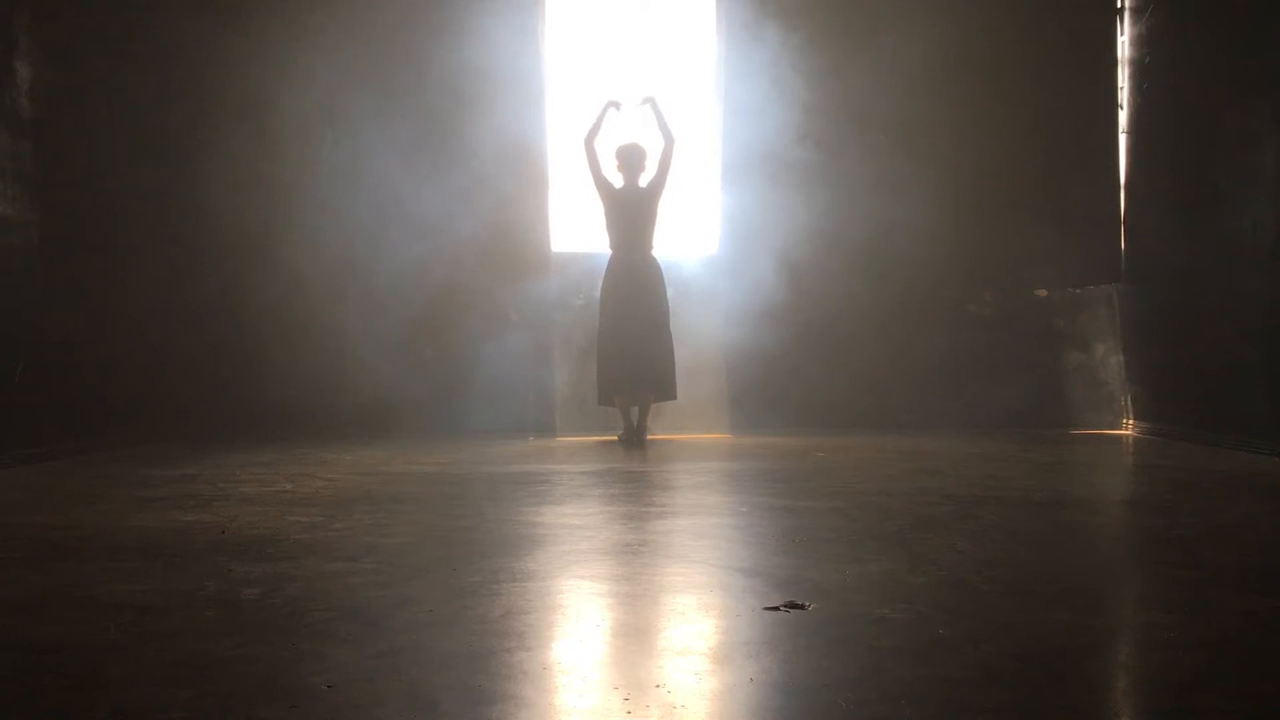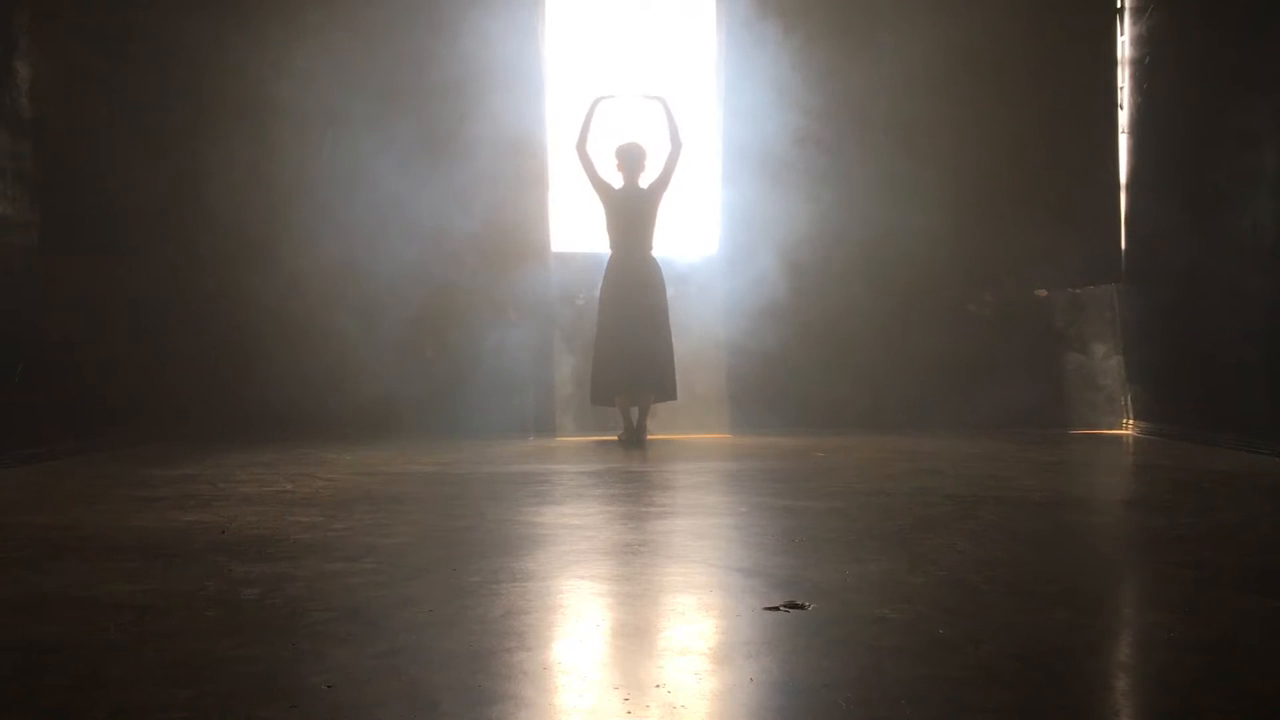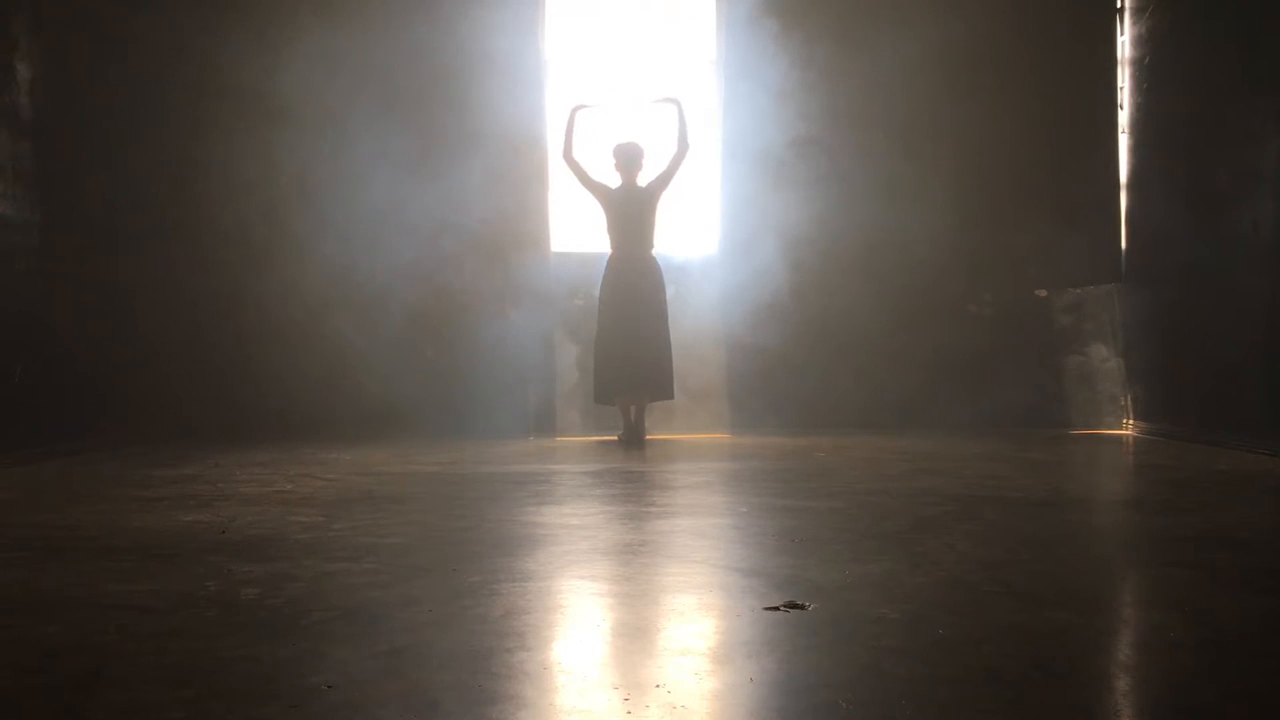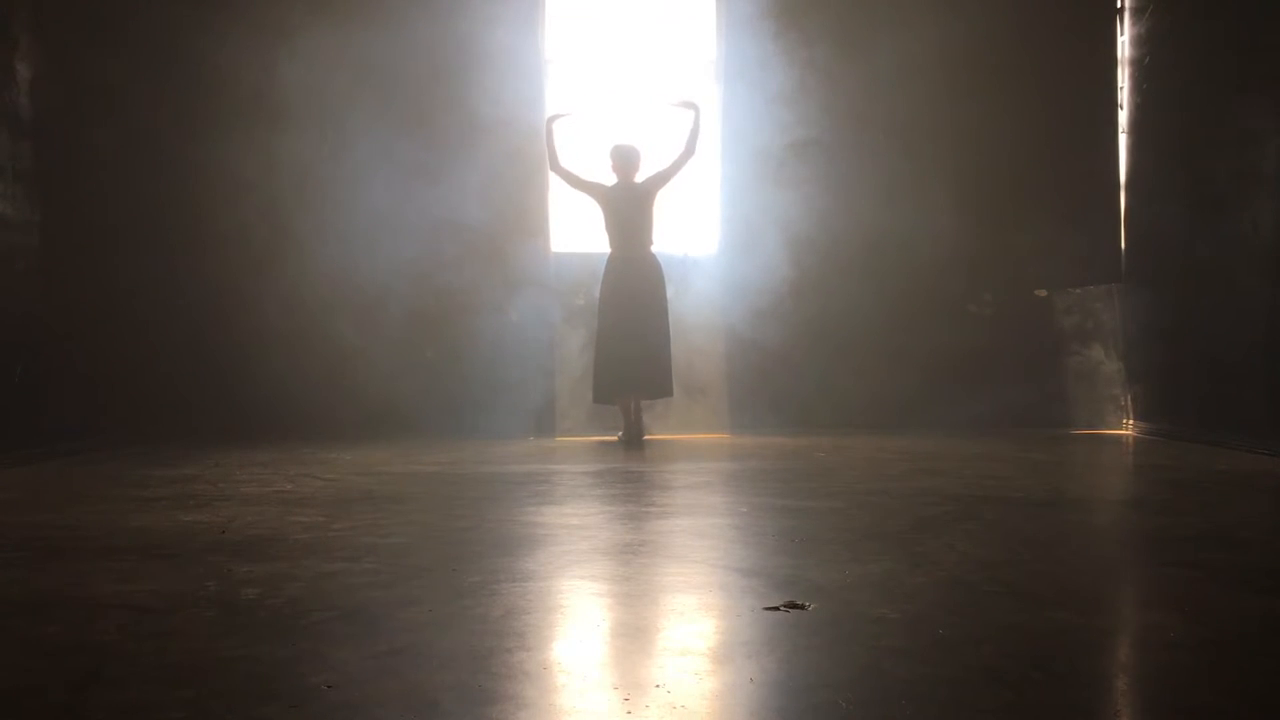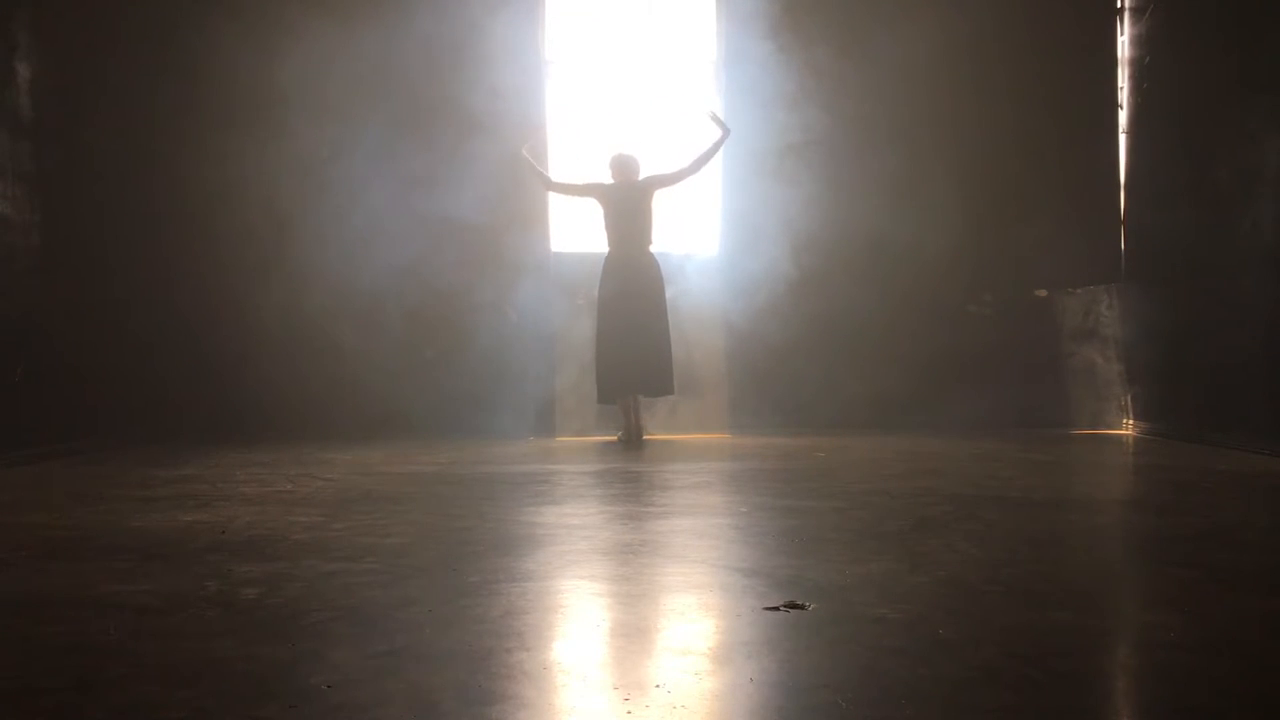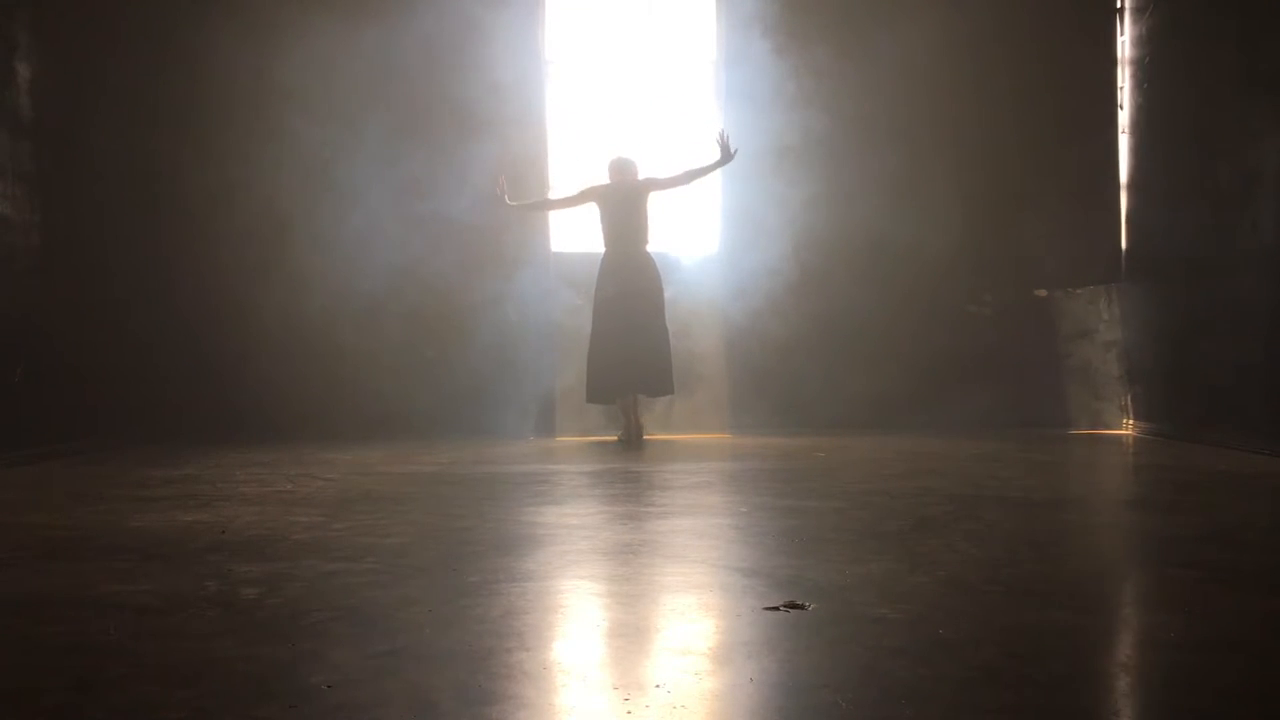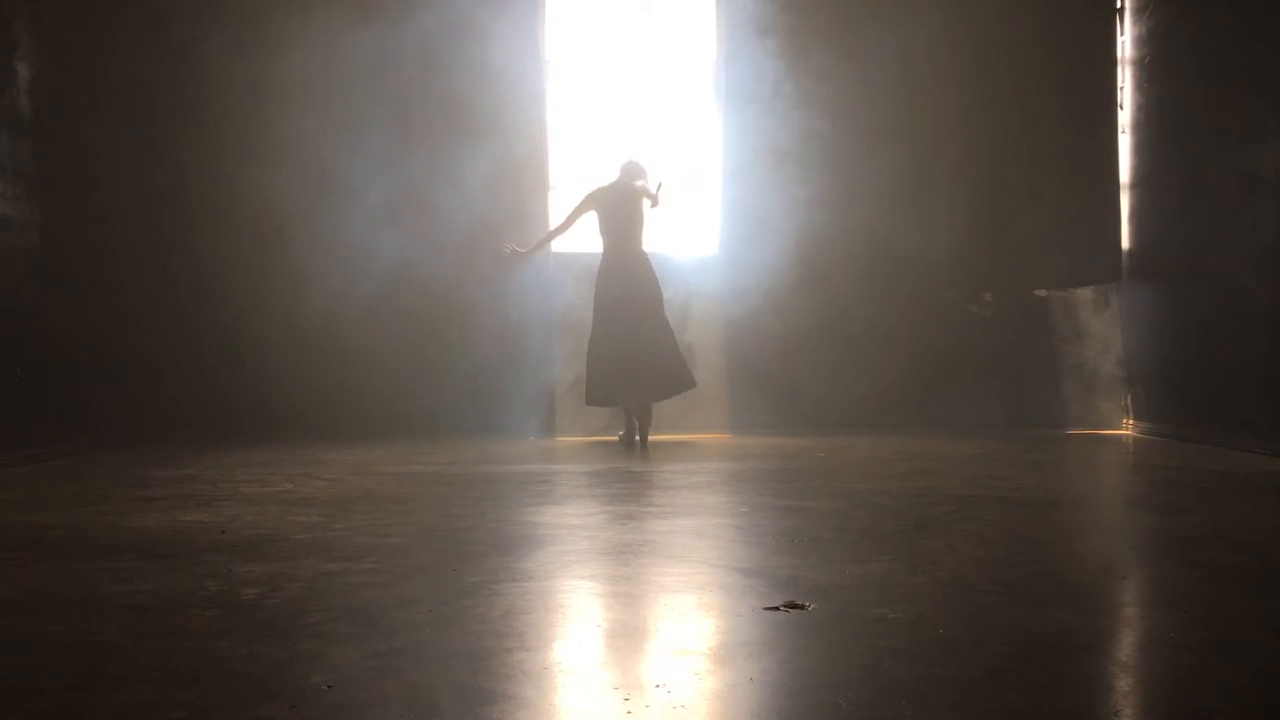
dt=0.7s
person 1, frame 1
left shoulder: (609, 194)
right shoulder: (652, 194)
left elbow: (588, 143)
right elbow: (670, 143)
left wrist: (607, 109)
right wrist: (653, 106)
left hip: (618, 274)
right hip: (647, 273)
left knee: (618, 350)
right knee: (650, 349)
left ankle: (628, 427)
right ankle: (641, 426)
person 1, frame 2
left shoulder: (608, 196)
right shoulder: (653, 195)
left elbow: (581, 148)
right elbow: (676, 147)
left wrist: (594, 106)
right wrist: (664, 106)
left hip: (618, 276)
right hip: (647, 275)
left knee: (617, 351)
right knee: (649, 350)
left ankle: (628, 427)
right ankle: (641, 426)
person 1, frame 3
left shoulder: (606, 195)
right shoulder: (652, 193)
left elbow: (569, 157)
right elbow: (682, 149)
left wrist: (573, 115)
right wrist: (678, 108)
left hip: (617, 274)
right hip: (647, 273)
left knee: (616, 348)
right knee: (648, 347)
left ankle: (628, 426)
right ankle: (639, 422)
person 1, frame 4
left shoulder: (603, 194)
right shoulder: (648, 189)
left elbow: (556, 167)
right elbow: (687, 154)
left wrist: (550, 128)
right wrist: (696, 114)
left hip: (618, 272)
right hip: (647, 271)
left knee: (617, 347)
right knee: (646, 344)
left ankle: (629, 425)
right ankle: (638, 421)
person 1, frame 5
left shoulder: (602, 191)
right shoulder: (647, 186)
left elbow: (551, 185)
right elbow: (691, 168)
left wrist: (527, 156)
right wrist: (722, 136)
left hip: (616, 272)
right hip: (645, 271)
left knee: (617, 346)
right knee: (646, 343)
left ankle: (629, 425)
right ankle: (636, 422)
person 1, frame 6
left shoulder: (599, 192)
right shoulder: (643, 186)
left elbow: (552, 204)
right elbow: (684, 178)
left wrist: (512, 204)
right wrist: (719, 163)
left hip: (613, 272)
right hip: (642, 270)
left knee: (615, 345)
right knee: (645, 341)
left ankle: (629, 425)
right ankle: (634, 419)
person 1, frame 7
left shoulder: (598, 195)
right shoulder: (635, 189)
left elbow: (560, 229)
right elbow: (648, 190)
left wrist: (528, 251)
left hip: (610, 272)
right hip: (637, 269)
left knee: (615, 347)
right knee: (648, 344)
left ankle: (631, 426)
right ankle: (643, 425)
